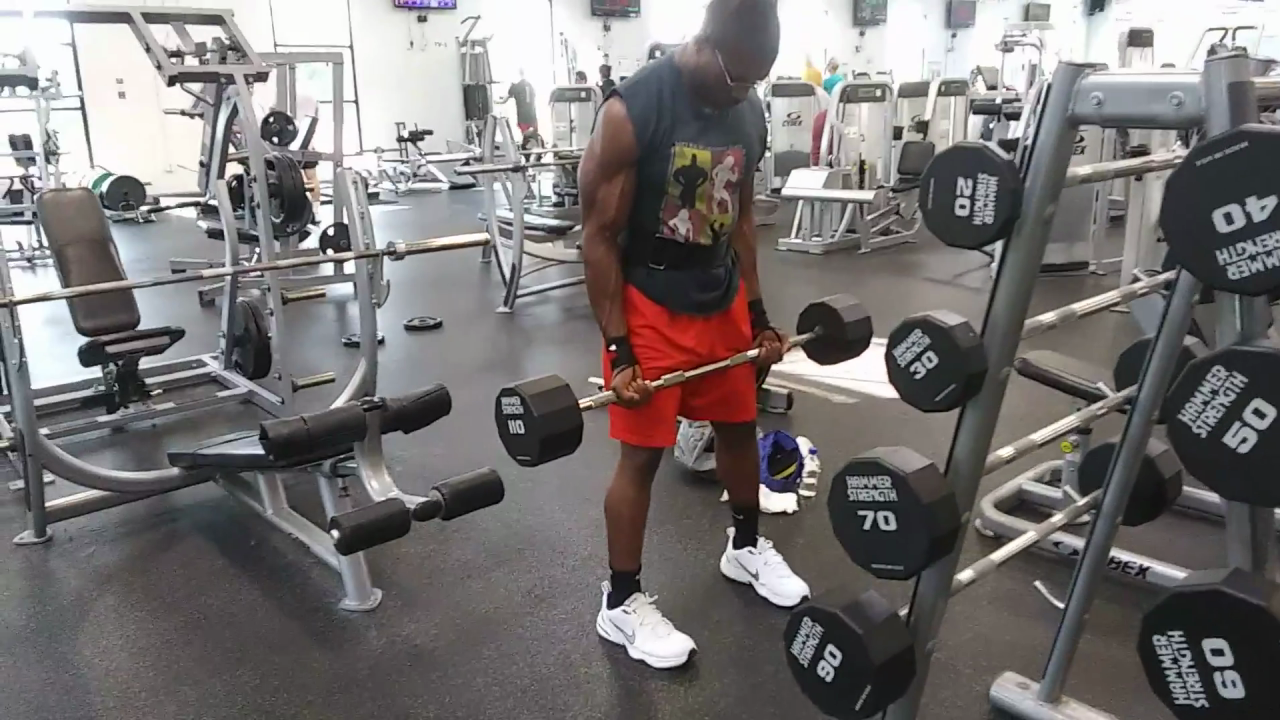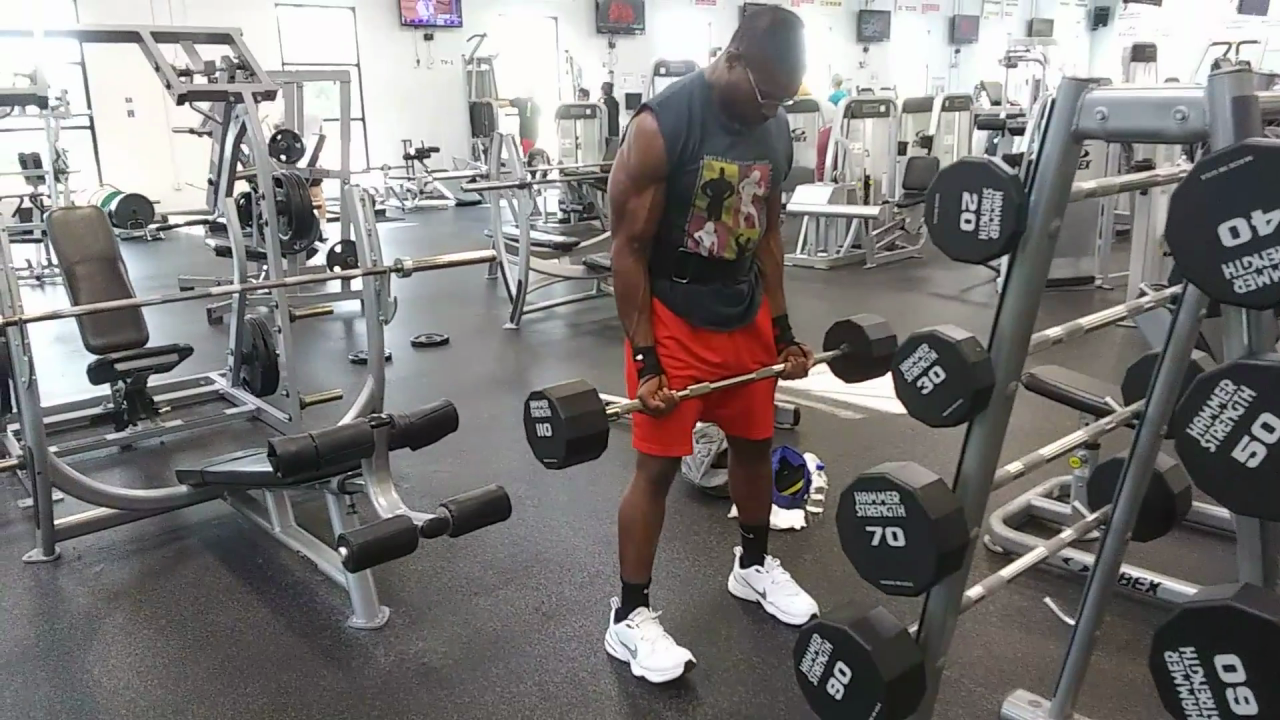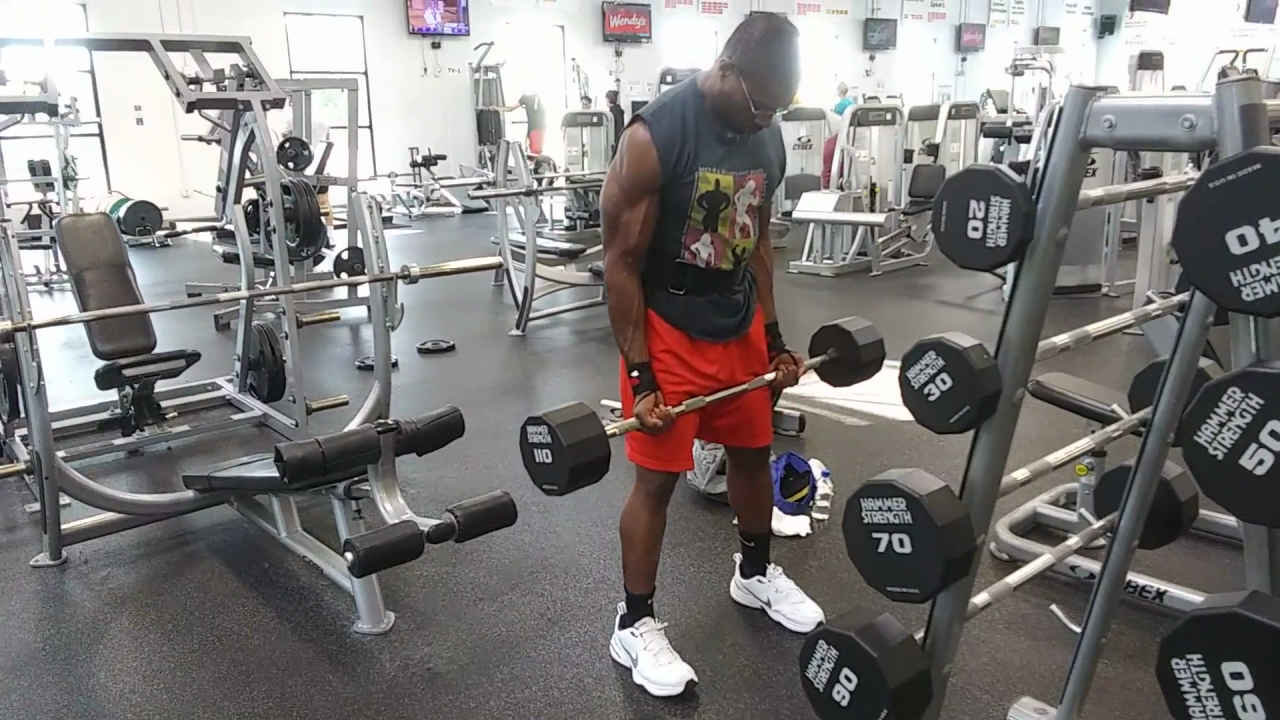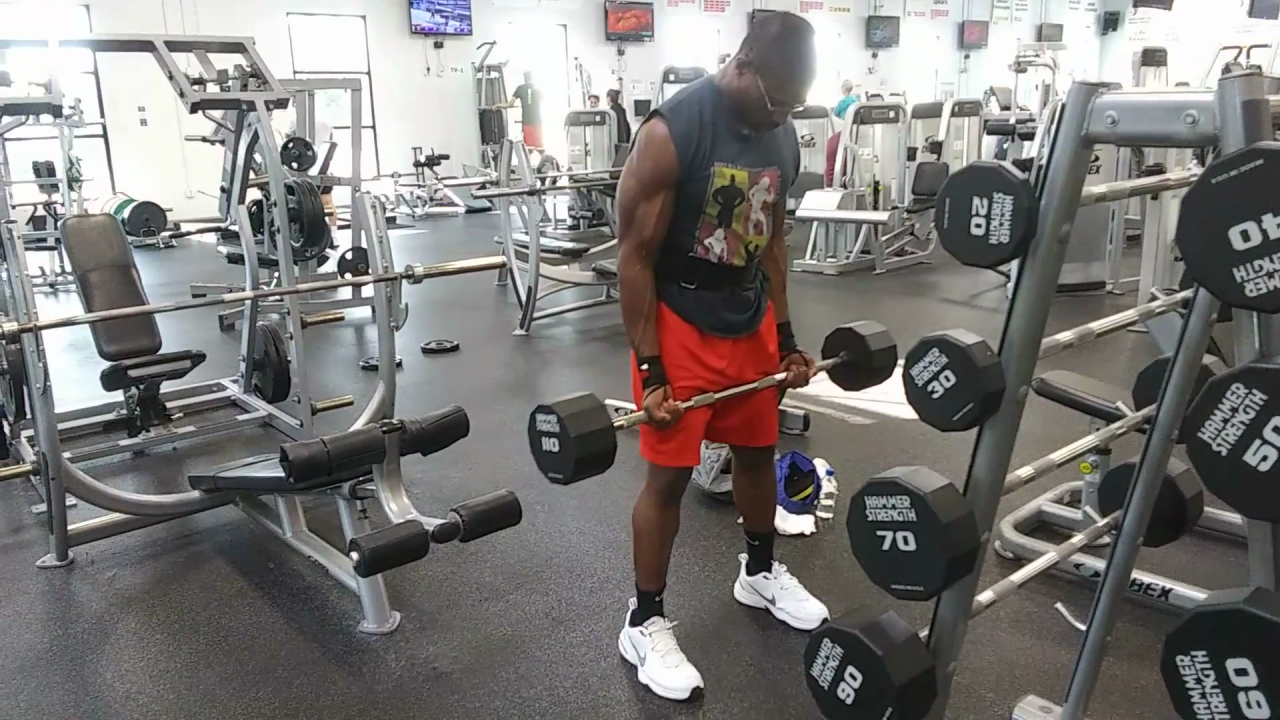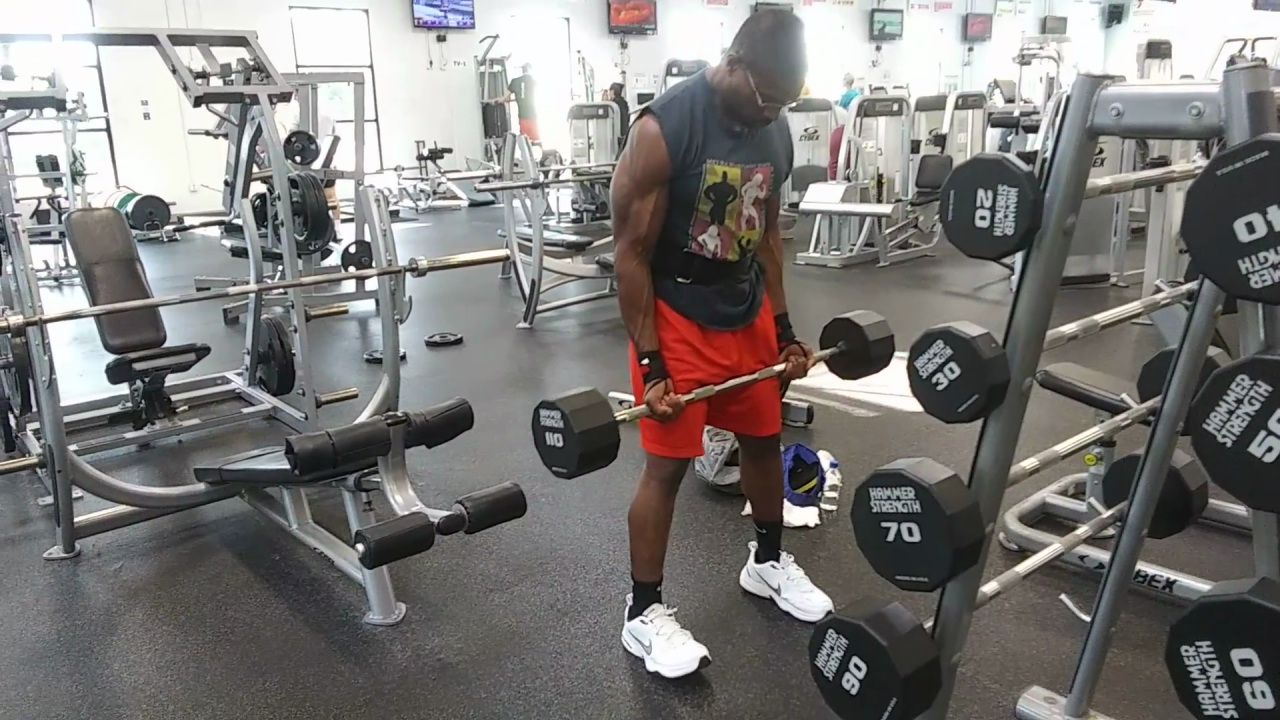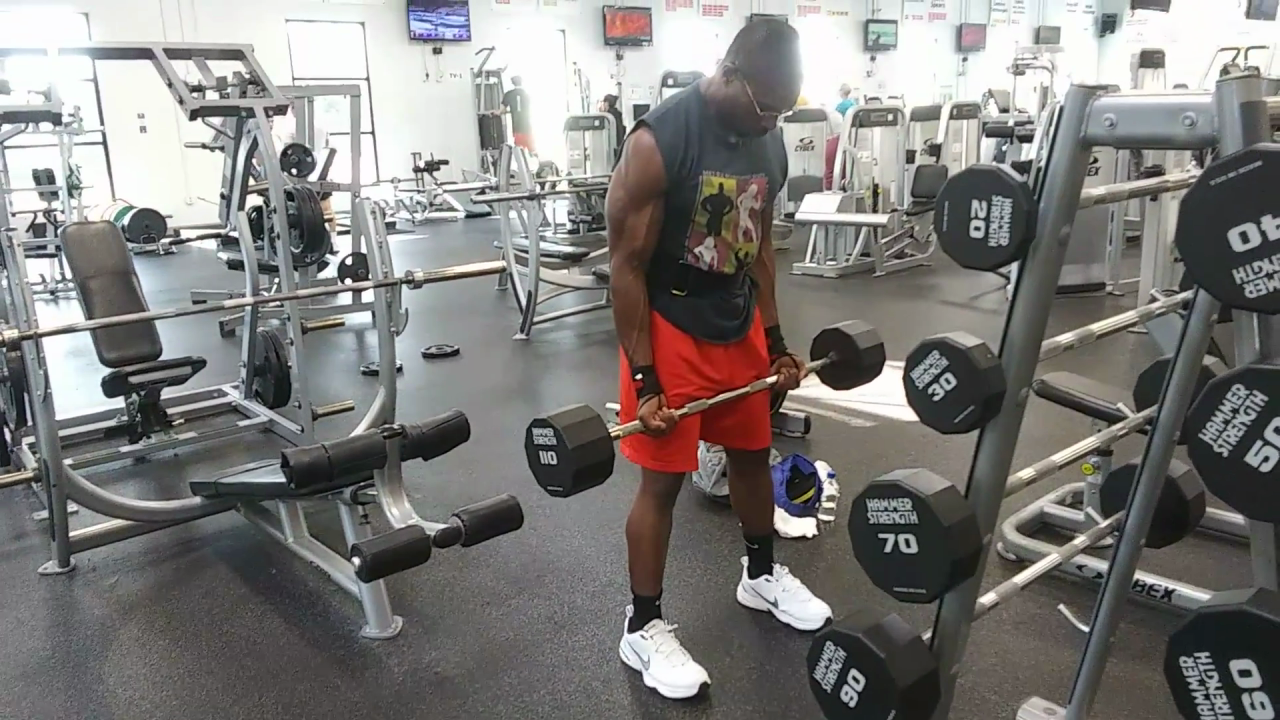
dt=0.5s
person 1, frame 1
left shoulder: (749, 112)
right shoulder: (632, 110)
right elbow: (599, 237)
left wrist: (757, 314)
right wrist: (618, 350)
left hip: (722, 301)
right hip: (650, 306)
left knee: (739, 427)
right knee: (642, 453)
left ankle: (746, 546)
right ankle: (621, 603)
person 1, frame 2
left shoulder: (776, 131)
right shoulder: (661, 125)
right elbow: (628, 249)
left wrist: (783, 331)
right wrist: (646, 360)
left hip: (746, 315)
right hip: (673, 317)
left knee: (755, 444)
right knee: (657, 465)
left ankle: (753, 565)
right ankle: (629, 617)
person 1, frame 3
left shoulder: (767, 137)
right shoulder: (654, 136)
right elbow: (621, 264)
left wrist: (774, 337)
right wrist: (640, 376)
left hip: (740, 326)
right hip: (668, 330)
left knee: (754, 452)
right knee: (657, 476)
left ankle: (755, 572)
right ankle: (634, 625)
person 1, frame 4
left shoulder: (782, 137)
right shoulder: (671, 132)
right elbow: (634, 257)
left wrist: (786, 337)
right wrist: (650, 370)
left hip: (751, 321)
right hip: (679, 324)
left knee: (758, 451)
right knee: (669, 473)
left ankle: (759, 571)
right ankle: (645, 622)
person 1, frame 5
left shoulder: (775, 132)
right shoulder: (663, 129)
right elbow: (631, 254)
left wrist: (783, 329)
right wrist: (651, 365)
left hip: (747, 313)
right hip: (677, 317)
left knee: (764, 440)
right knee: (667, 465)
left ankle: (768, 560)
right ankle: (644, 613)
person 1, frame 6
left shoulder: (769, 142)
right shoulder: (658, 141)
right elbow: (627, 267)
left wrist: (775, 340)
right wrist: (644, 379)
left hip: (739, 324)
right hip: (670, 328)
left knee: (752, 451)
right knee: (663, 478)
left ankle: (761, 573)
right ankle: (643, 627)
